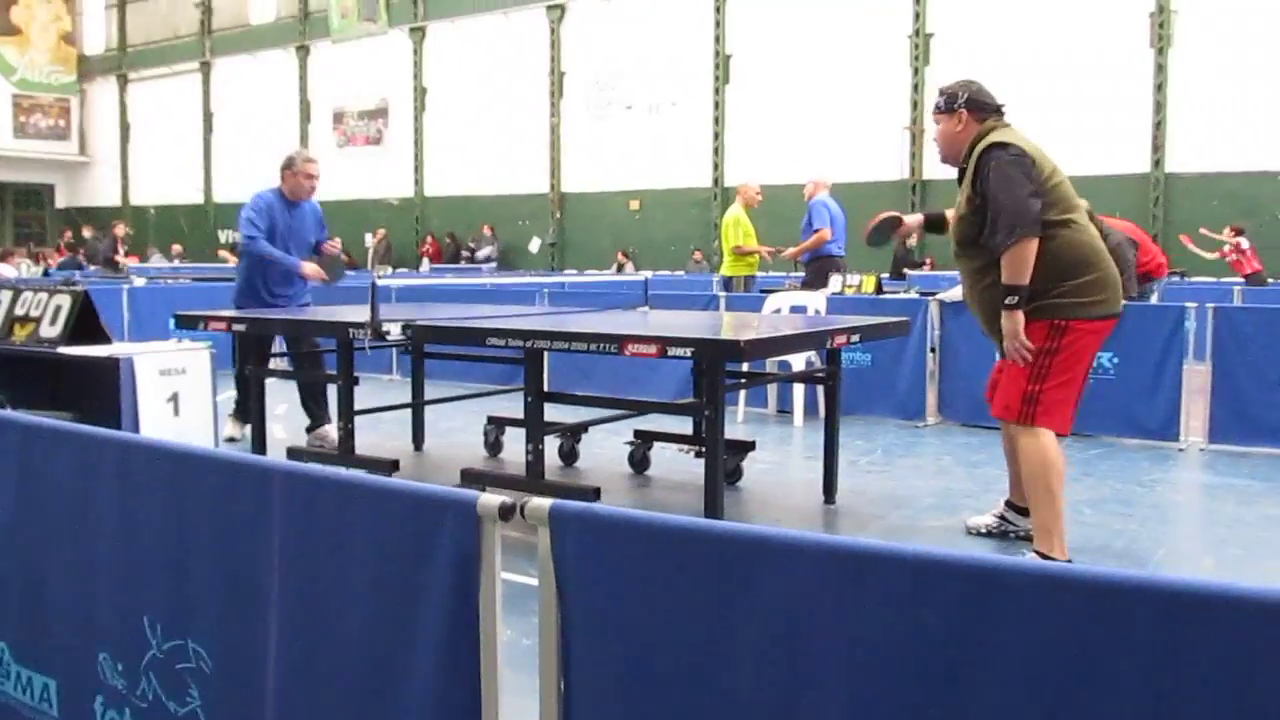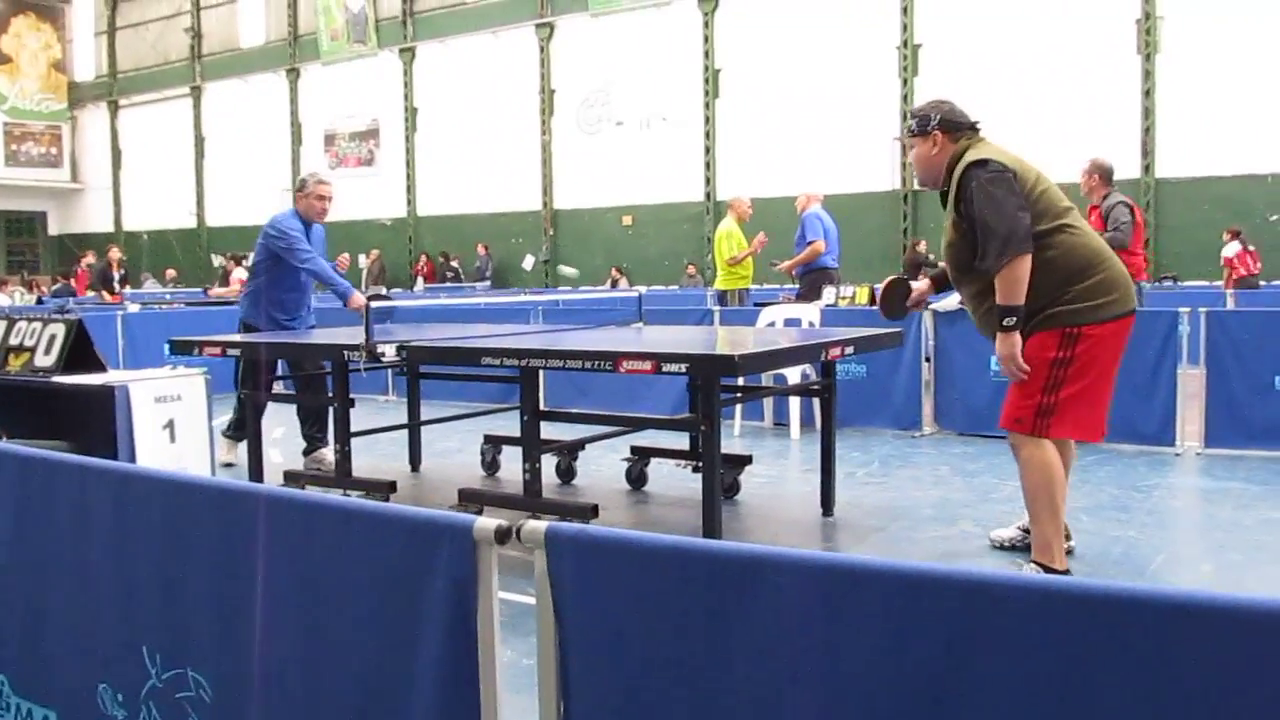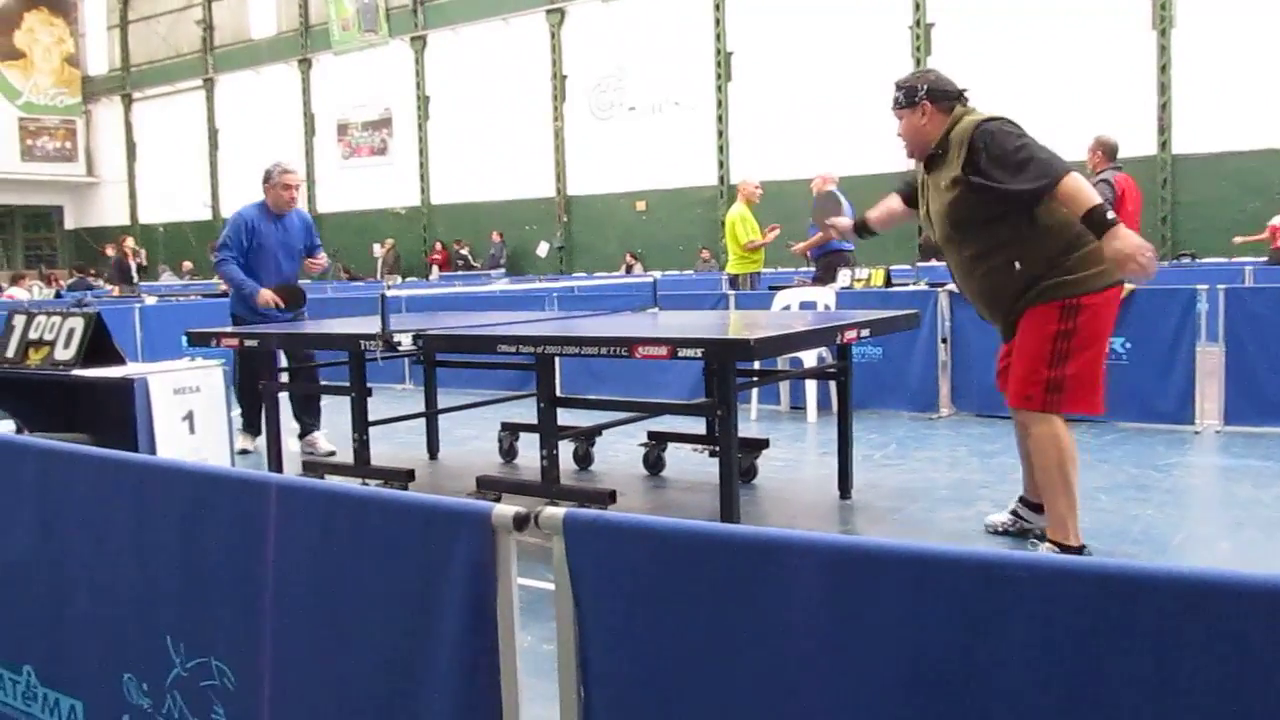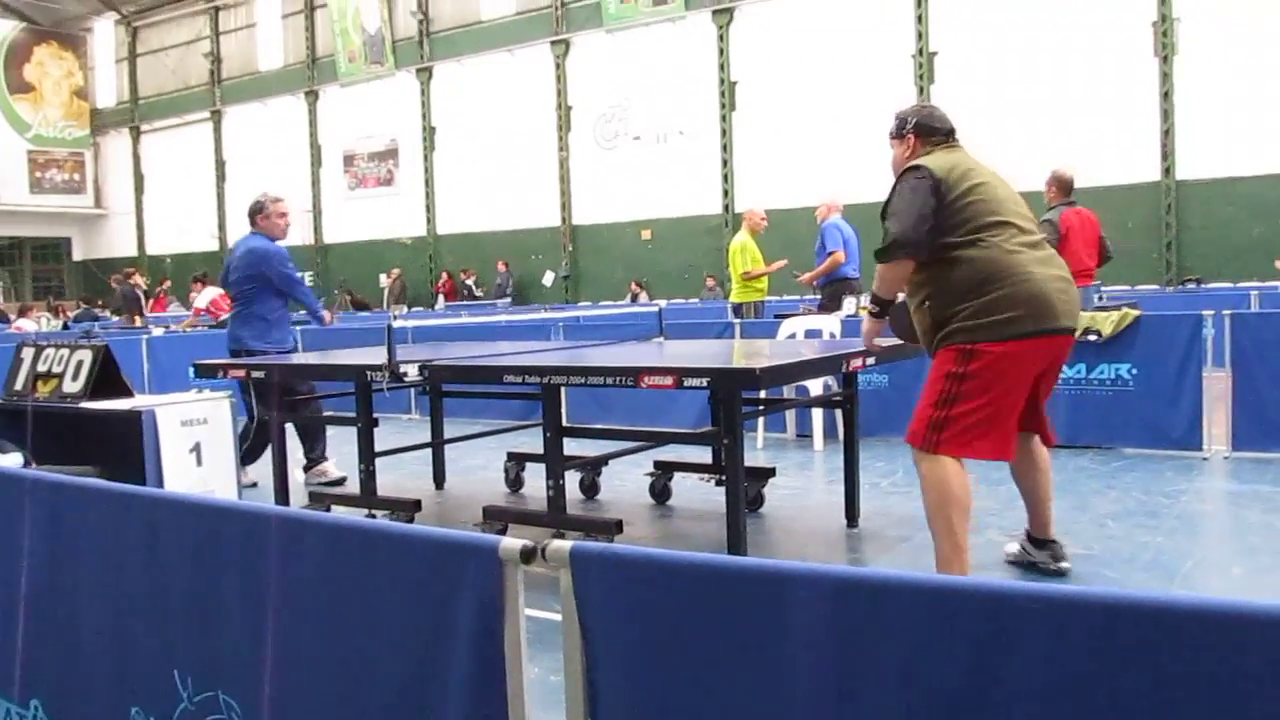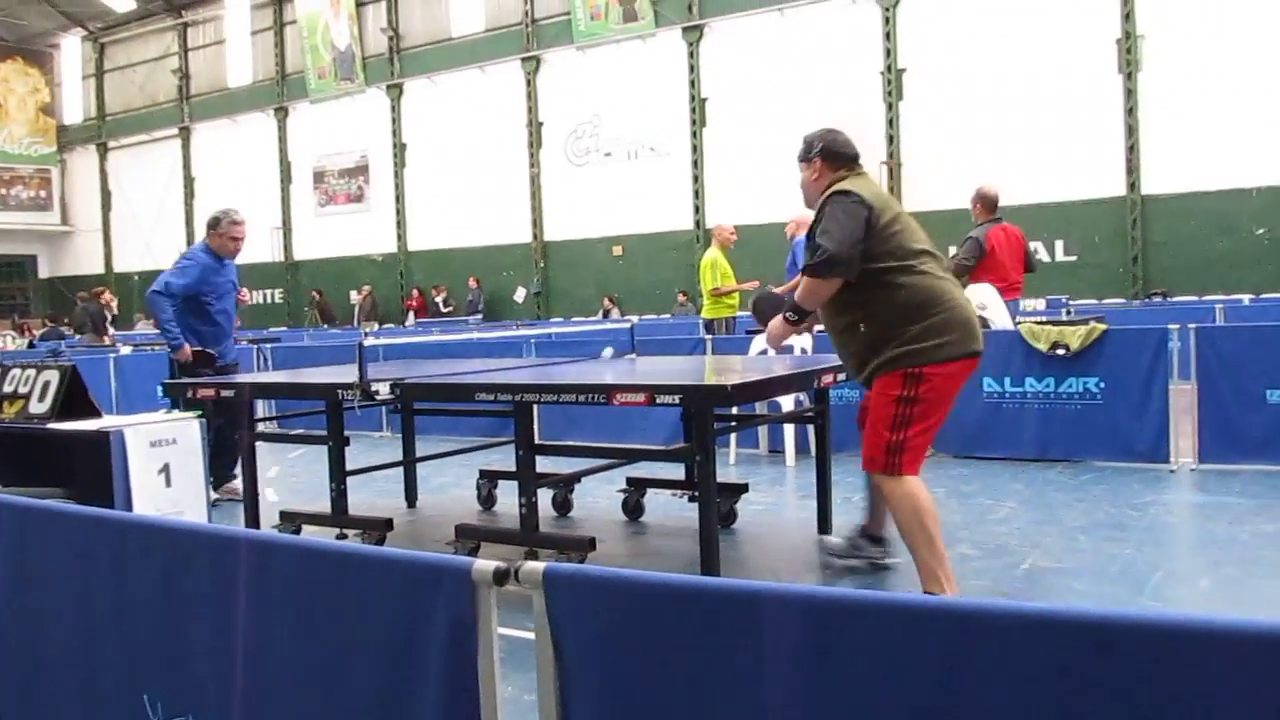
dt=0.5s
person 1, frame 1
left shoulder: (997, 155)
right shoulder: (994, 153)
left elbow: (1019, 233)
right elbow: (983, 219)
left wrist: (1011, 307)
right wrist: (924, 221)
left hip: (1066, 304)
right hip: (1068, 300)
left knee: (1027, 420)
right knee: (1015, 411)
left ankle: (1052, 557)
right ankle: (1021, 511)
person 1, frame 2
left shoulder: (979, 171)
right shoulder: (976, 169)
left elbow: (1012, 250)
right elbow: (984, 251)
left wrist: (1006, 328)
right wrist: (933, 283)
left hip: (1077, 309)
right hip: (1079, 306)
left knee: (1028, 431)
right knee: (1050, 425)
left ankle: (1051, 568)
right ankle: (1049, 528)
person 1, frame 3
left shoulder: (983, 135)
right shoulder: (939, 159)
left elbow: (1053, 175)
right elbow: (910, 199)
left wrist: (1108, 226)
right wrist: (860, 225)
left hip: (1067, 281)
right hip: (1034, 288)
left knee: (1035, 408)
right knee: (1023, 399)
left ankle: (1067, 543)
right ankle: (1037, 507)
person 1, frame 4
left shoulder: (920, 174)
right shoulder: (977, 174)
left elbow: (902, 249)
left wrist: (877, 309)
left hip: (998, 324)
right hip: (1048, 315)
left knee: (935, 447)
right knee: (1019, 431)
right ankle: (1043, 544)
person 1, frame 5
left shoulder: (842, 199)
right shoulder: (864, 196)
left elbow: (829, 268)
left wrist: (790, 320)
right wrist: (803, 313)
left hip: (923, 346)
right hip: (914, 341)
left knee: (890, 466)
right knee: (879, 439)
left ankle: (942, 599)
right ankle: (872, 537)
person 2, frame 1
left shoulder: (313, 209)
right shoulder: (262, 203)
left elbow: (317, 245)
right elbow: (250, 243)
left wrist: (328, 250)
right wrist: (297, 265)
left hip: (296, 300)
right hip: (255, 301)
left knee: (310, 364)
right knee: (251, 367)
left ankle: (319, 426)
right ankle: (240, 417)
person 2, frame 2
left shoulder: (318, 230)
right shoulder: (282, 225)
right elbow: (307, 263)
left wrist: (336, 266)
right wrist: (347, 292)
left hip: (299, 321)
right hip: (261, 321)
left knee: (314, 385)
right knee: (254, 390)
left ankle: (317, 450)
right ankle: (232, 437)
person 2, frame 3
left shoulder: (303, 219)
right shoulder: (245, 219)
left elbow: (315, 250)
right elbow: (223, 261)
left wrist: (319, 260)
right wrist: (254, 290)
left hip: (290, 311)
right hip: (250, 314)
left knee: (305, 372)
right knee: (251, 377)
left ankle: (310, 433)
right ankle: (249, 430)
person 2, frame 4
left shoulder: (242, 247)
right shoulder: (268, 251)
left elbow: (226, 283)
right elbow: (296, 288)
right wrist: (319, 314)
left hip: (277, 344)
right hip: (254, 347)
left knee: (305, 401)
right knee: (264, 416)
left ankle: (316, 464)
right ankle: (235, 466)
person 2, frame 5
left shoulder: (226, 260)
right shoulder: (196, 262)
right elbow: (157, 295)
left wrist: (237, 296)
right wrist: (176, 342)
left hip: (224, 357)
right hip: (194, 359)
left knee: (233, 422)
right knee: (202, 425)
left ankle: (223, 480)
